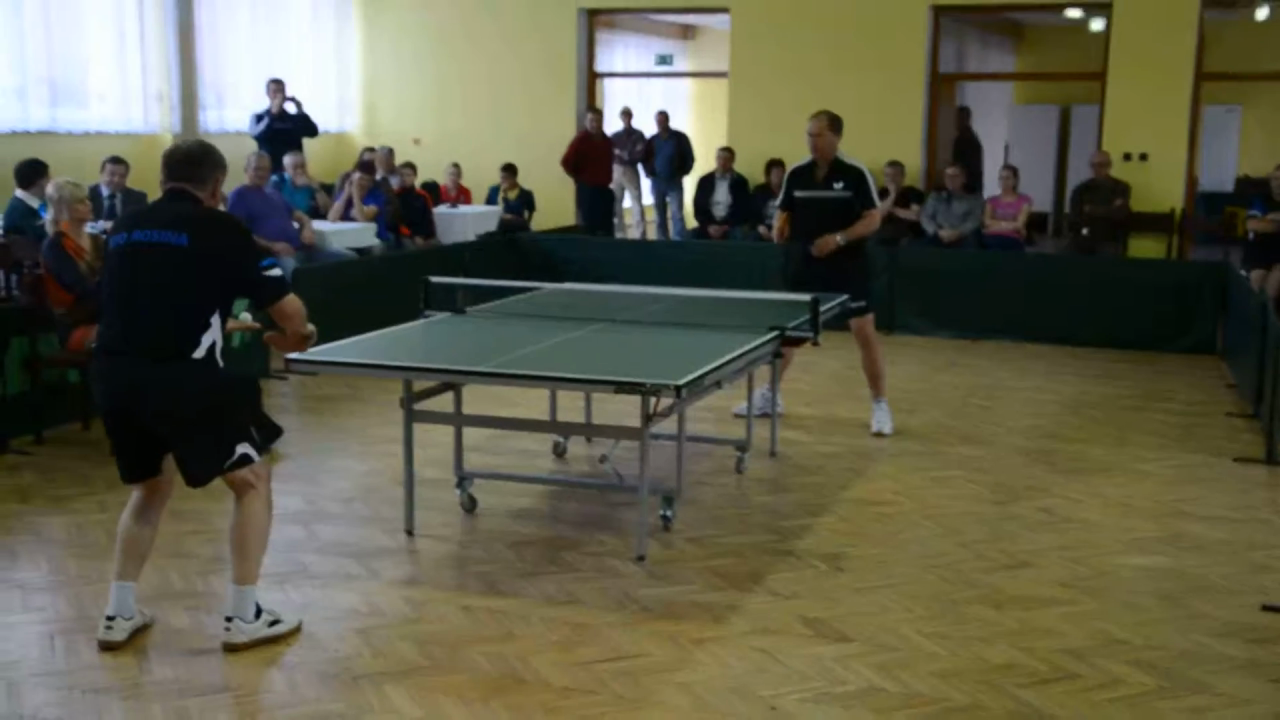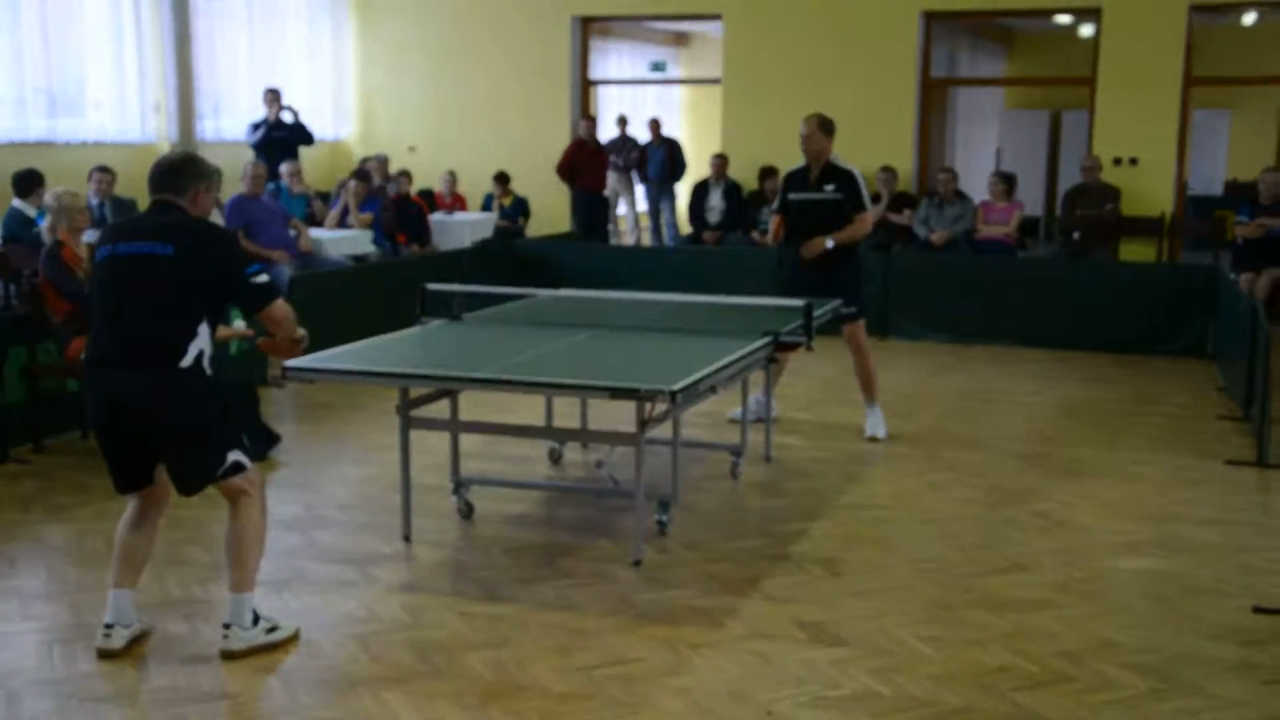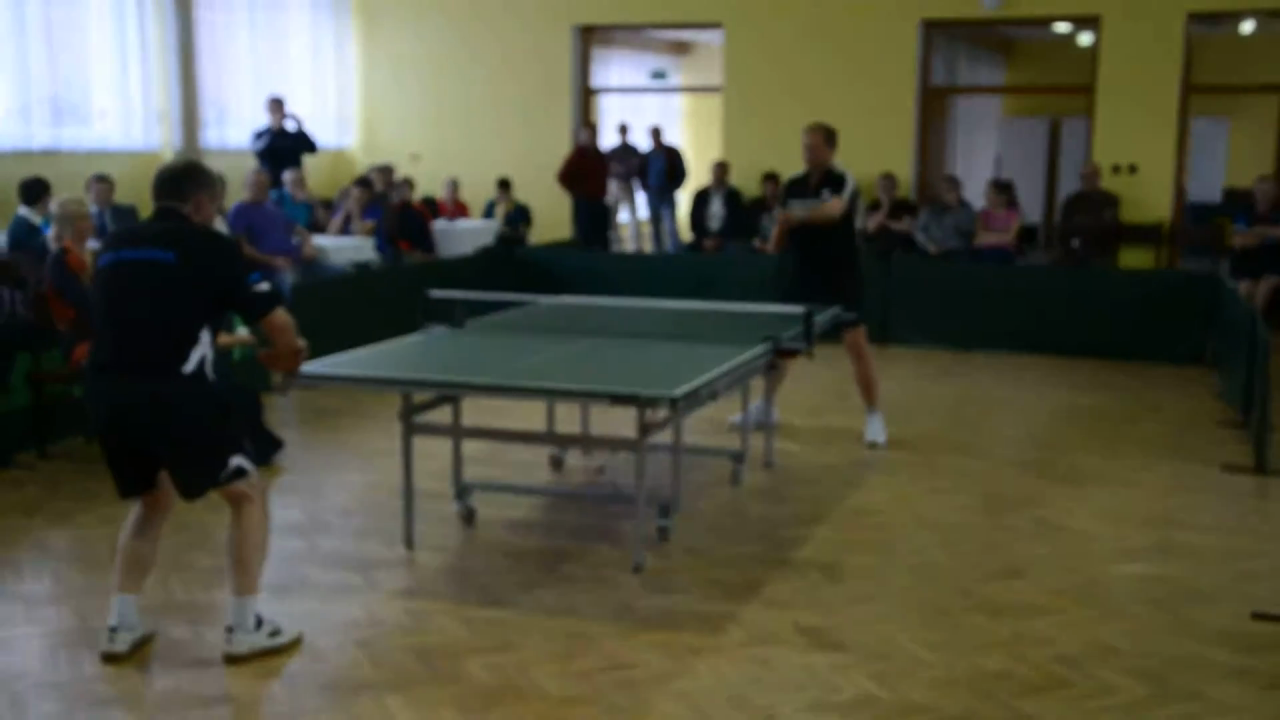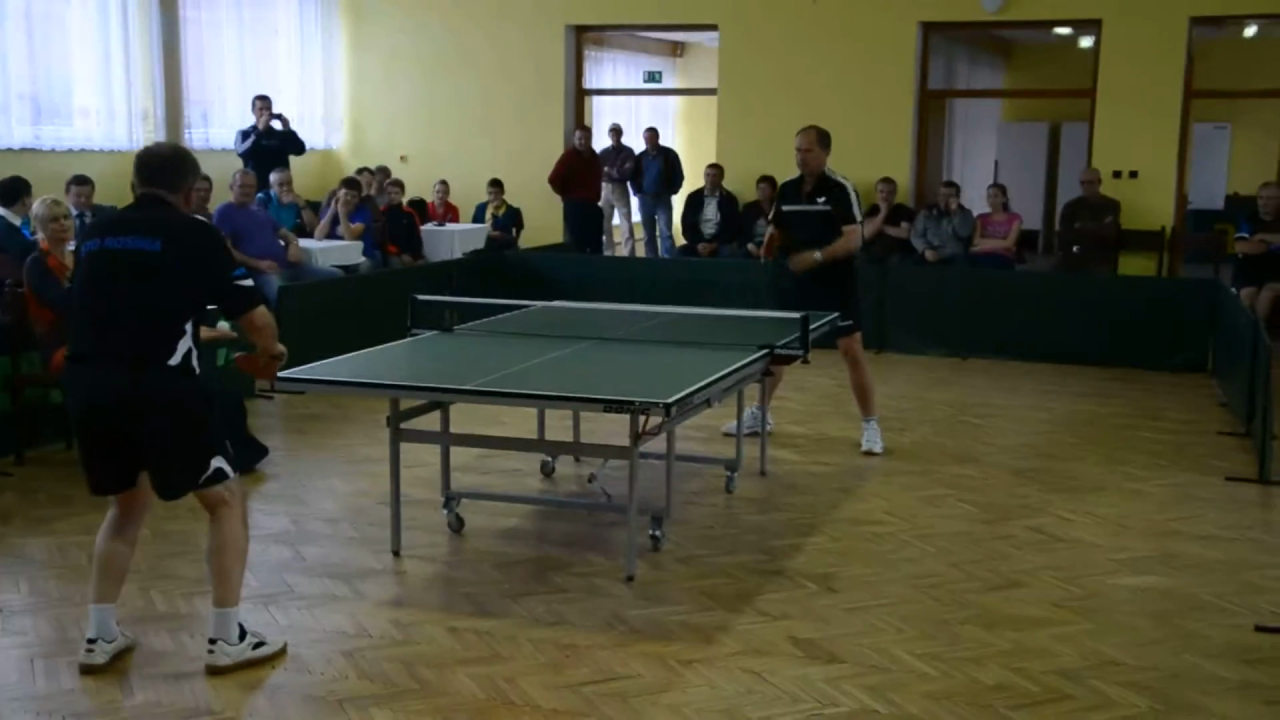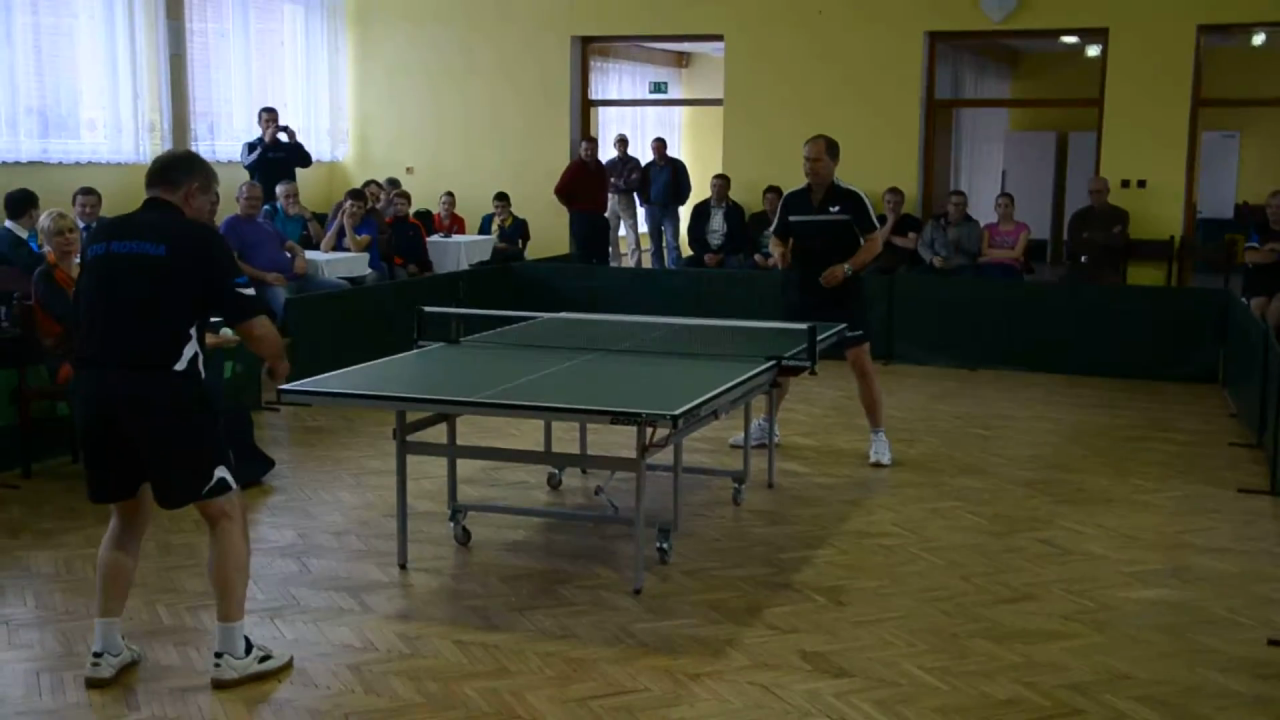
dt=0.4s
person 1, frame 1
left shoulder: (124, 228)
right shoulder: (220, 229)
right elbow: (289, 309)
right wrist: (297, 335)
left hip: (114, 377)
right hip: (182, 379)
left knee: (152, 486)
right knee: (253, 481)
left ankle: (119, 614)
right ankle: (243, 617)
person 1, frame 2
left shoulder: (111, 240)
right shoulder: (206, 238)
right elbow: (277, 315)
right wrist: (289, 339)
left hip: (104, 388)
right hip: (170, 388)
left knee: (148, 495)
right knee: (247, 489)
left ankle: (117, 623)
right ankle: (241, 625)
person 1, frame 3
left shoulder: (115, 248)
right shoulder: (209, 246)
right elbow: (277, 323)
right wrist: (289, 351)
left hip: (108, 394)
right hip: (173, 394)
left knee: (152, 500)
right knee: (248, 494)
left ankle: (121, 626)
right ankle: (245, 628)
person 1, frame 4
left shoulder: (95, 235)
right shoulder: (194, 235)
right elbow: (256, 318)
right wrist: (269, 352)
left hip: (88, 385)
right hip: (157, 386)
left knee: (127, 504)
right knee: (227, 500)
left ankle: (99, 638)
right ankle: (226, 640)
person 1, frame 5
left shoulder: (102, 237)
right shoulder: (198, 239)
right elbow: (254, 327)
right wrist: (277, 361)
left hip: (94, 391)
right hip: (162, 393)
left knee: (128, 515)
right knee: (226, 512)
left ankle: (105, 651)
right ankle: (232, 653)
person 2, frame 1
left shoulder: (856, 174)
right shoulder: (796, 174)
left elbow: (873, 220)
right elbow: (784, 212)
left wrist: (839, 238)
right wrist: (780, 229)
left hip: (848, 267)
right hip: (804, 266)
left knee: (865, 334)
left ankle: (880, 406)
right ankle: (770, 394)
person 2, frame 2
left shoulder: (848, 177)
right shoulder: (791, 178)
left elbow: (864, 224)
right elbow: (780, 216)
left wrist: (828, 241)
right wrist: (776, 232)
left hip: (839, 272)
right hip: (798, 271)
left knee: (856, 340)
left ankle: (873, 411)
right ankle: (764, 400)
person 2, frame 3
left shoulder: (843, 181)
right shoulder: (793, 185)
left elbow: (832, 211)
right elbow: (784, 225)
left wrist: (799, 214)
right wrist: (776, 240)
left hip: (839, 278)
right hip: (801, 277)
left knee: (856, 345)
left ankle: (874, 417)
right ankle: (766, 406)
person 2, frame 4
left shoulder: (841, 189)
right shoulder: (787, 189)
left elbow: (853, 239)
right elbow: (776, 227)
left wrist: (816, 256)
right wrist: (770, 243)
left hip: (835, 285)
right hip: (794, 285)
left knee: (852, 352)
left ankle: (870, 426)
right ankle: (760, 414)
person 2, frame 5
left shoulder: (853, 199)
right shoulder: (791, 200)
left elbow: (875, 242)
right elbow: (777, 239)
left wrist: (846, 267)
right wrist: (780, 253)
left hip: (843, 295)
right hip: (800, 295)
left knee: (861, 364)
left ankle: (878, 437)
right ankle: (766, 426)
